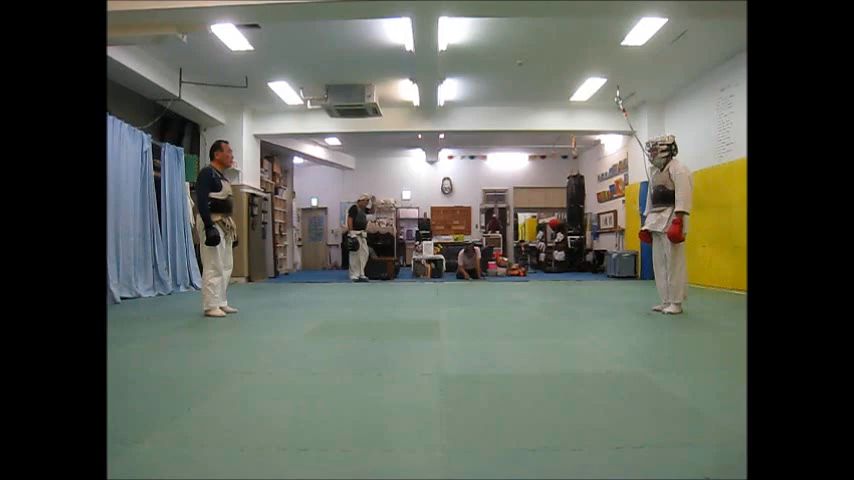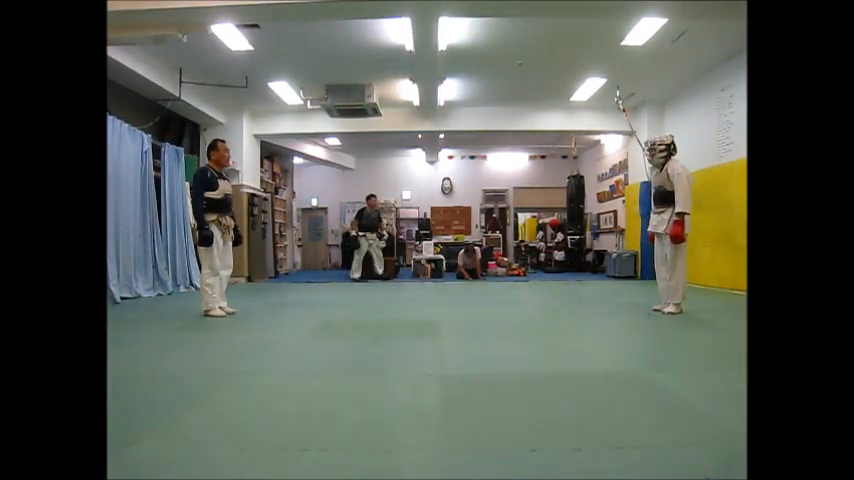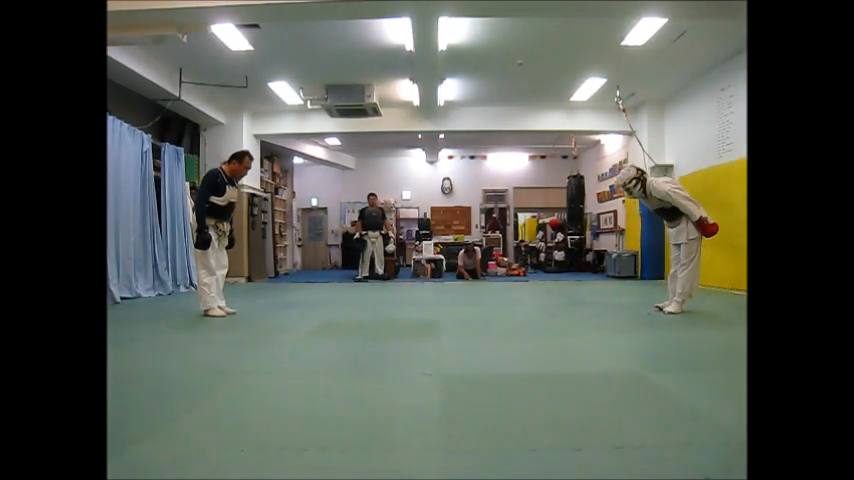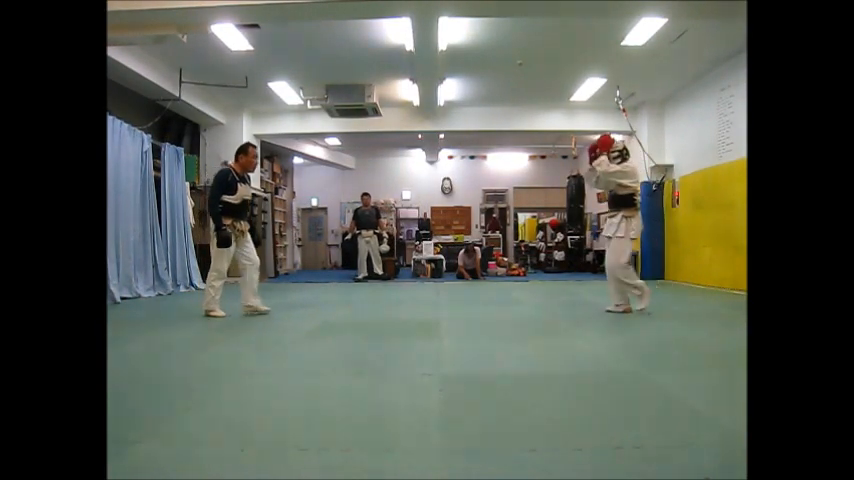
dt=0.7s
person 1, frame 1
left shoulder: (222, 177)
right shoulder: (207, 173)
right elbow: (202, 202)
left wrist: (232, 228)
right wrist: (209, 227)
left hip: (224, 225)
right hip: (212, 225)
left knee: (225, 266)
right knee: (213, 267)
left ankle: (220, 303)
right ankle: (210, 306)
person 1, frame 2
left shoulder: (224, 176)
right shoulder: (203, 174)
right elbow: (197, 203)
left wrist: (235, 227)
right wrist: (202, 227)
left hip: (224, 226)
right hip: (210, 225)
left knee: (225, 267)
right knee: (211, 267)
left ankle: (220, 303)
right ankle: (210, 306)
person 1, frame 3
left shoulder: (233, 180)
right shoulder: (213, 176)
right elbow: (200, 203)
left wrist: (230, 231)
right wrist: (202, 230)
left hip: (220, 227)
right hip: (207, 226)
left knee: (220, 267)
right knee: (207, 267)
left ankle: (219, 304)
right ankle: (209, 306)
person 1, frame 4
left shoulder: (246, 178)
right shoulder: (224, 175)
right elbow: (212, 203)
left wrist: (252, 230)
right wrist: (219, 229)
left hip: (241, 228)
right hip: (225, 226)
left knee: (252, 263)
right knee: (219, 269)
left ankle: (251, 303)
right ankle: (211, 307)
person 2, frame 1
left shoulder: (678, 169)
right shoulder: (655, 172)
left elbow: (683, 198)
left wrist: (677, 223)
right wrist: (646, 224)
left hip: (672, 221)
right hip: (657, 222)
left knee: (674, 263)
right knee: (659, 264)
left ankle: (676, 303)
right ankle: (666, 301)
person 2, frame 2
left shoulder: (677, 169)
right shoulder: (656, 171)
left elbow: (682, 199)
left wrist: (678, 223)
right wrist: (653, 227)
left hip: (672, 222)
right hip: (660, 223)
left knee: (674, 264)
right knee: (661, 264)
left ankle: (675, 303)
right ankle: (666, 301)
person 2, frame 3
left shoulder: (661, 187)
right shoulder: (643, 194)
left elbow: (688, 204)
left wrist: (704, 224)
left hip: (691, 225)
right hip: (675, 228)
left knee: (687, 264)
right knee: (676, 265)
left ankle: (678, 303)
right ankle: (673, 300)
person 2, frame 4
left shoulder: (628, 170)
right shoulder: (612, 173)
left elbow: (603, 171)
right elbow: (593, 180)
left wrist: (602, 153)
right wrist: (594, 158)
left hip: (626, 223)
right hip: (615, 223)
left knee: (616, 264)
right knee: (612, 265)
left ankle: (642, 291)
right ankle: (621, 303)
